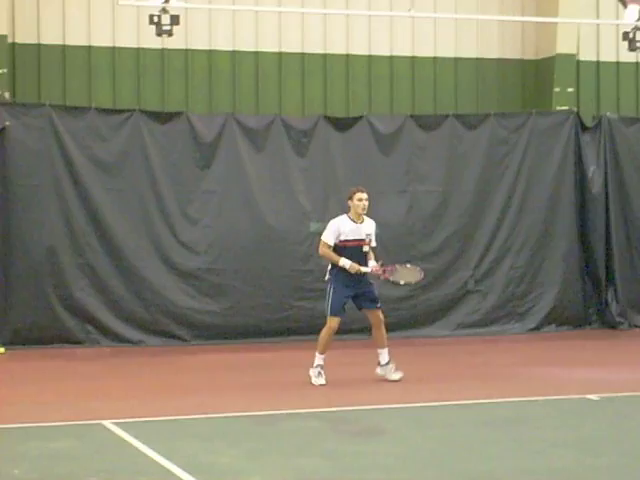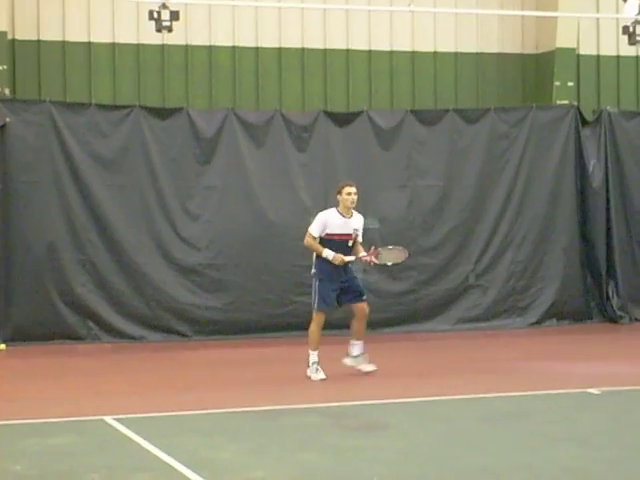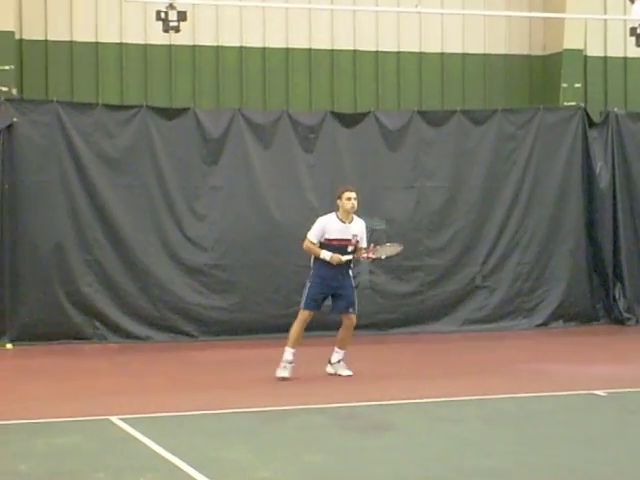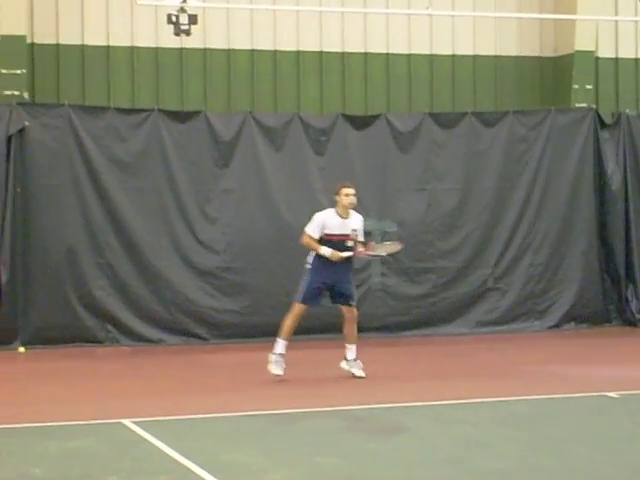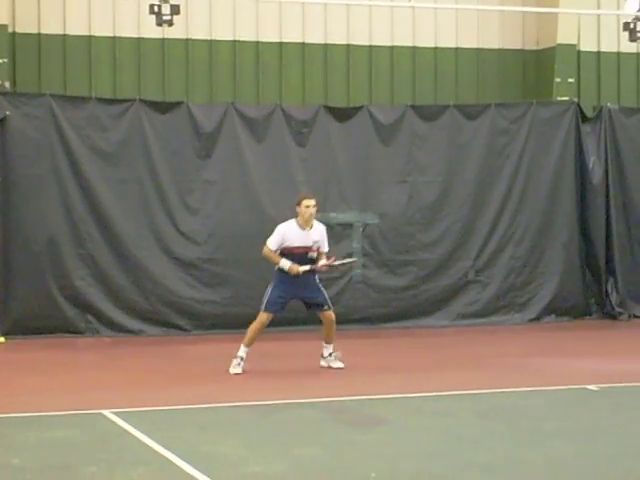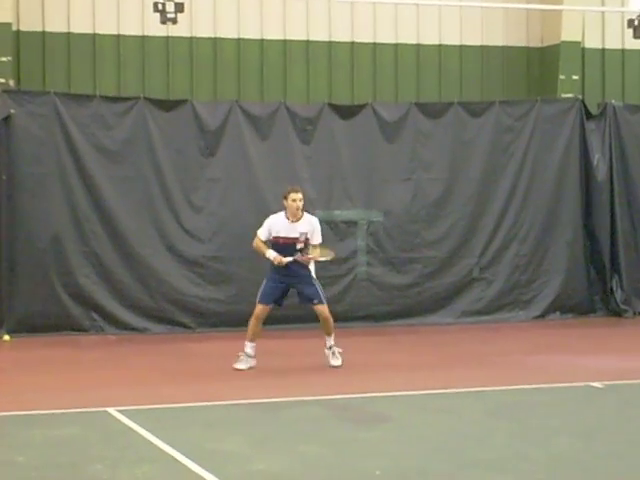
dt=0.2s
person 1, frame 1
left shoulder: (370, 224)
right shoulder: (337, 224)
right elbow: (322, 249)
left wrist: (373, 265)
right wrist: (344, 263)
left hip: (361, 279)
right hip: (338, 280)
left knee: (378, 319)
right knee: (333, 324)
left ankle: (384, 364)
right ankle: (317, 367)
person 1, frame 2
left shoulder: (359, 219)
right shoulder: (325, 216)
right elbow: (308, 240)
left wrist: (365, 256)
right wrist: (329, 255)
left hip: (346, 273)
right hip: (324, 273)
left knee: (362, 311)
right knee: (318, 319)
left ankle: (356, 356)
right ankle: (313, 365)
person 1, frame 3
left shoulder: (360, 224)
right shoulder: (324, 221)
left elbow: (360, 251)
right elbow: (307, 245)
left wrist: (365, 256)
right wrist: (327, 256)
left hip: (344, 278)
right hip: (320, 276)
left knee: (350, 321)
right knee: (303, 317)
left ankle: (335, 362)
right ankle: (287, 361)
person 1, frame 4
left shoulder: (358, 219)
right shoulder: (323, 217)
left elbow: (357, 245)
right elbow: (305, 239)
left wrist: (361, 251)
right wrist: (327, 252)
left hip: (342, 271)
right hip: (318, 269)
left knee: (351, 314)
right knee: (297, 310)
left ankle: (351, 360)
right ankle: (278, 354)
person 1, frame 5
left shoulder: (321, 229)
right shoulder: (284, 229)
left elbow: (322, 255)
right elbow: (267, 252)
left wrist: (323, 263)
right wrist: (286, 265)
left hip: (309, 281)
right hip: (283, 280)
left knee: (329, 318)
right knee: (262, 319)
left ankle: (327, 356)
right ankle: (239, 358)
person 1, frame 6
left shoulder: (312, 222)
right shoulder: (273, 220)
left elbow: (315, 250)
right elbow: (257, 243)
left wrist: (309, 256)
right wrist: (271, 254)
left hip: (303, 273)
right hip: (277, 273)
left knee: (324, 313)
right knee: (259, 313)
left ankle: (331, 348)
right ankle: (248, 355)
